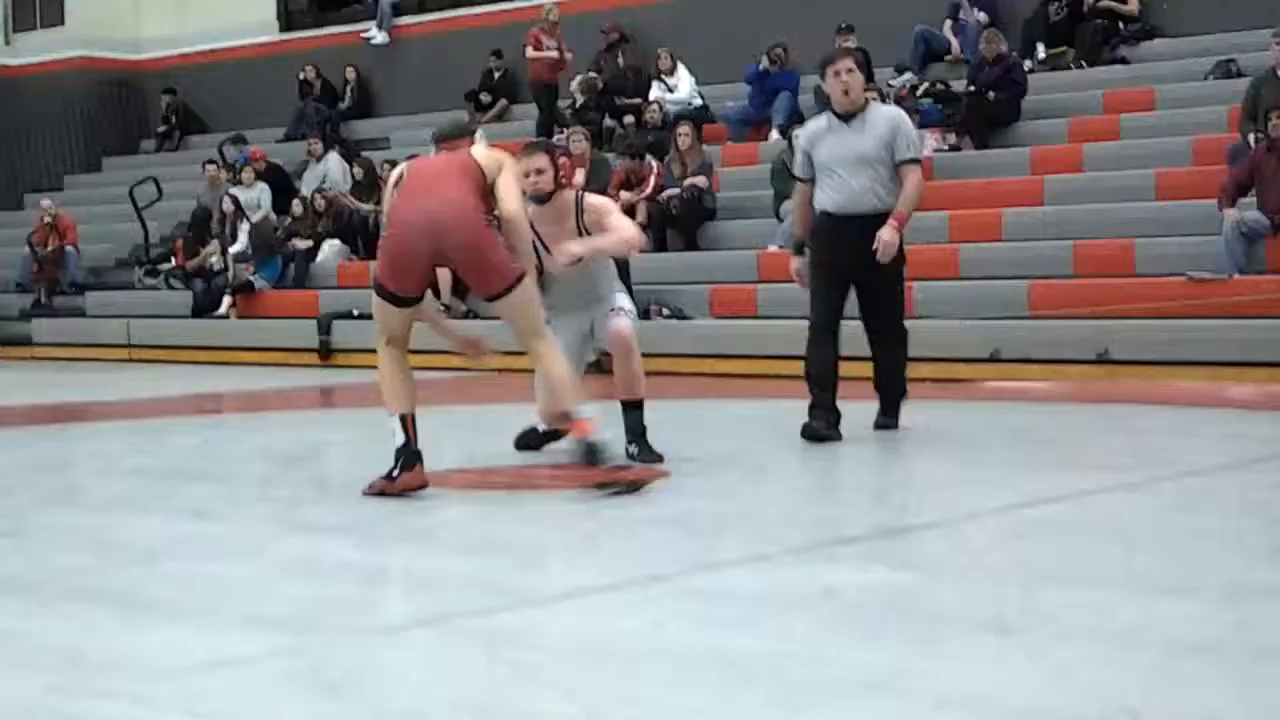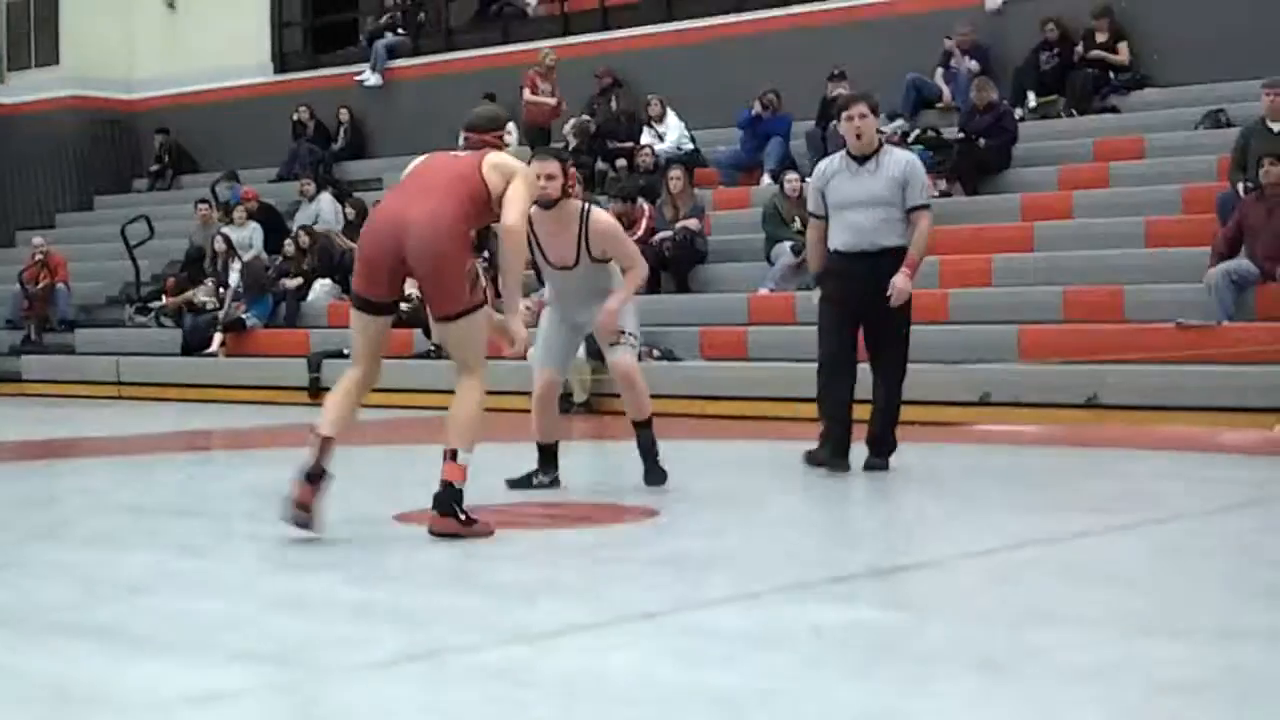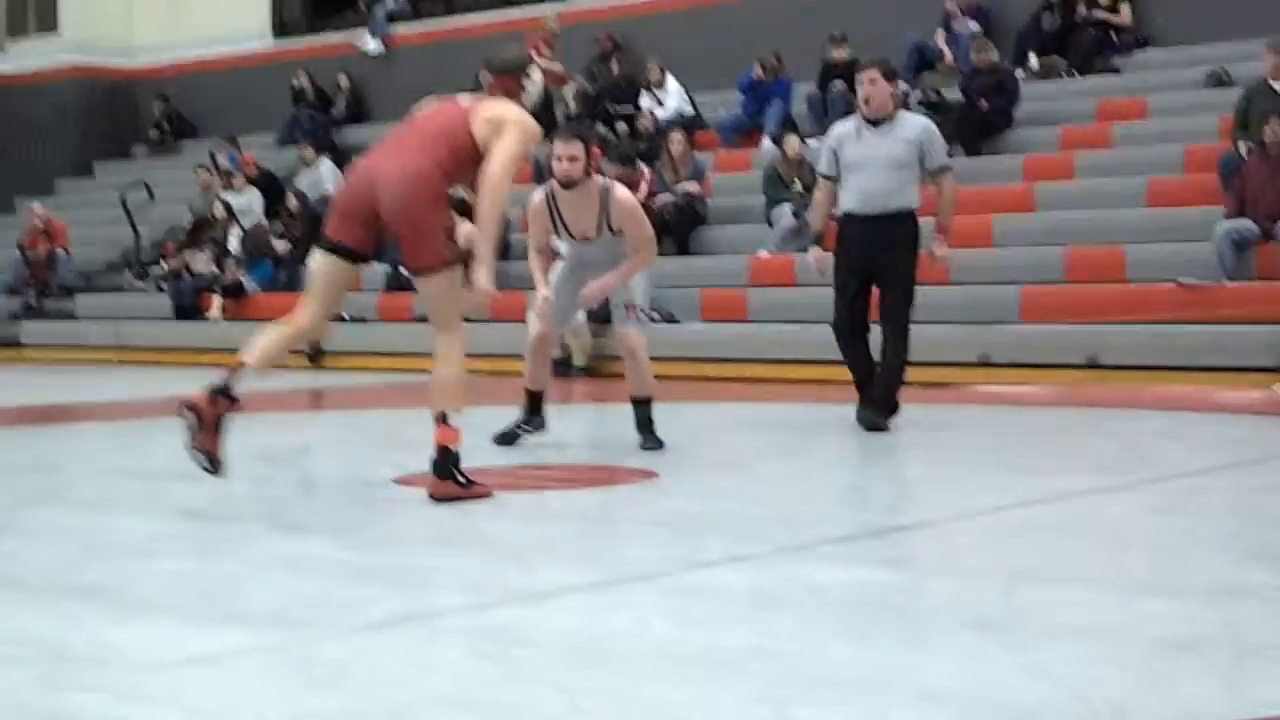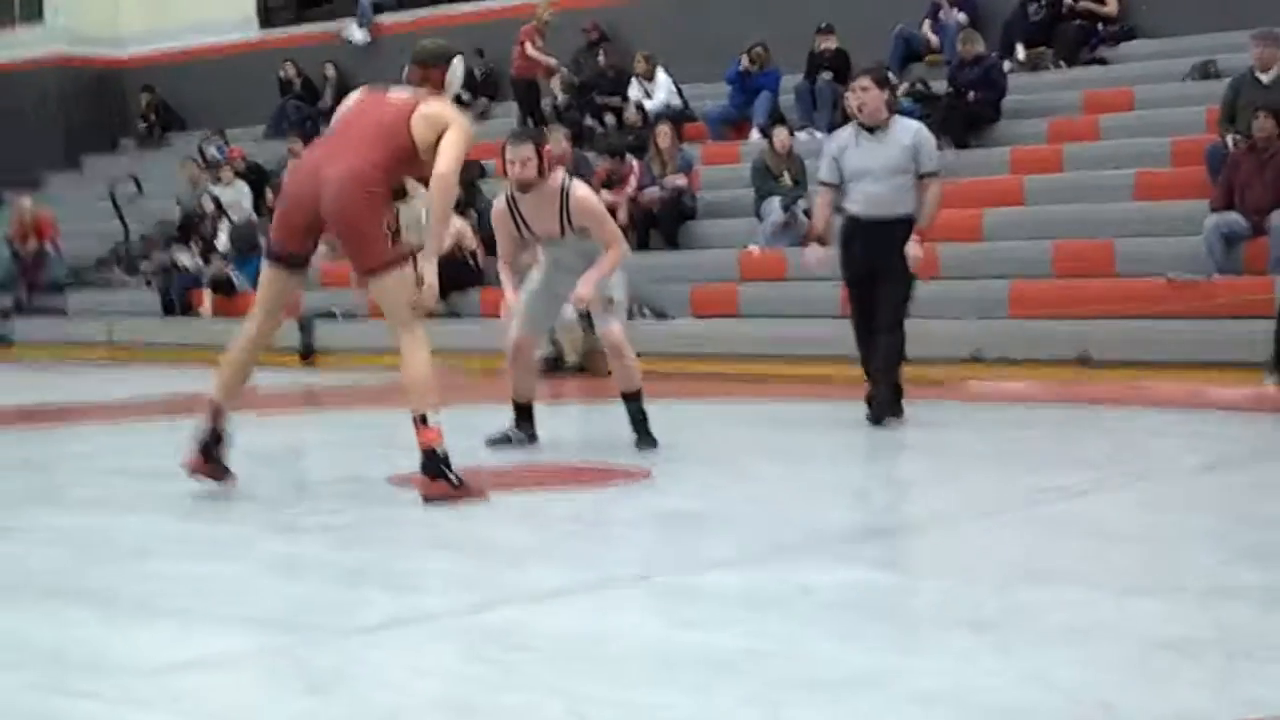
dt=0.3s
person 1, frame 1
left shoulder: (402, 172)
right shoulder: (494, 159)
right elbow: (511, 212)
left wrist: (446, 331)
right wrist: (529, 284)
left hip: (407, 228)
right hip: (463, 226)
left knee: (390, 345)
right knee: (540, 340)
left ankle: (407, 463)
right ankle: (591, 451)
person 1, frame 2
left shoulder: (424, 162)
right shoulder: (514, 168)
right elbow: (512, 226)
left wrist: (484, 315)
right wrist: (512, 314)
left hip: (382, 228)
right hip: (436, 236)
left knee: (361, 371)
right knee: (471, 373)
left ankle: (314, 478)
right ankle: (448, 506)
person 1, frame 3
left shoulder: (441, 104)
right shoulder: (521, 123)
right elbow: (496, 177)
right wrist: (484, 263)
left hip: (365, 177)
right hip: (414, 190)
left knee: (310, 315)
right knee: (449, 331)
left ankle: (216, 399)
right ankle: (446, 469)
person 1, frame 4
left shoulder: (360, 96)
right shoulder: (452, 118)
right elbow: (444, 175)
right wrist: (430, 259)
left hip: (303, 180)
right hip: (354, 192)
left knee: (262, 321)
right knee: (410, 330)
left ankle: (209, 445)
right ankle: (435, 468)
person 2, frame 1
left shoulder: (893, 121)
right shoulder: (811, 133)
left elbow: (913, 178)
right elbow: (803, 194)
left wrist: (895, 225)
right wrist: (798, 249)
left hip: (877, 234)
right hip: (828, 234)
left knee: (886, 328)
right knee: (822, 326)
left ankle: (889, 407)
right ankle: (823, 415)
person 2, frame 2
left shoulder: (906, 164)
right shoulder: (825, 171)
left elbow: (923, 223)
right elbow: (816, 230)
left wrist: (907, 271)
right wrist: (818, 280)
left hip: (889, 272)
right hip: (840, 273)
left knee: (889, 367)
right knee: (833, 360)
left ankle: (880, 448)
right ankle: (834, 446)
person 2, frame 3
left shoulder: (920, 129)
right shoulder: (839, 134)
left elbow: (944, 184)
right elbow: (825, 190)
left wrist: (941, 234)
right wrist: (816, 240)
left hip: (897, 232)
right hip: (852, 233)
left knee: (894, 323)
right knee: (847, 322)
left ankle: (881, 405)
right ankle: (869, 393)
person 2, frame 4
left shoulder: (915, 134)
right shoulder: (839, 142)
left elbow: (931, 188)
right elbow: (826, 194)
left wrist: (918, 237)
right wrist: (816, 239)
left hip: (898, 235)
right hip: (856, 236)
left knee: (889, 320)
right knee: (864, 321)
left ankle: (881, 396)
right ankle: (888, 394)
person 3, frame 1
left shoulder: (594, 208)
left elbow: (633, 238)
left wrist: (582, 246)
left hip: (607, 299)
right hip: (562, 313)
left knee: (623, 337)
left ankle: (636, 439)
right ankle: (553, 425)
person 3, frame 2
left shoulder: (598, 223)
right shoulder: (523, 227)
left elbow: (637, 267)
left wrist: (614, 304)
left hip: (607, 300)
right hip: (560, 307)
left knee: (625, 368)
right knee: (543, 387)
left ankle: (650, 456)
right ankle: (547, 469)
person 3, frame 3
left shoulder: (619, 199)
right shoulder: (540, 202)
left elbow: (647, 250)
right elbow: (538, 250)
left wrist: (607, 282)
right wrist: (542, 289)
left hip: (622, 267)
right hip: (577, 265)
left knee: (630, 343)
right knee: (539, 337)
left ankle: (645, 426)
right ankle: (531, 416)
person 3, frame 4
left shoulder: (579, 197)
right shoulder: (503, 209)
left elbow: (617, 247)
right elbow: (506, 260)
left wrist: (590, 281)
right wrist: (510, 293)
left hip: (598, 267)
right hip: (552, 270)
left knee: (613, 337)
right knee: (518, 345)
left ankle: (640, 423)
right ankle: (523, 426)
